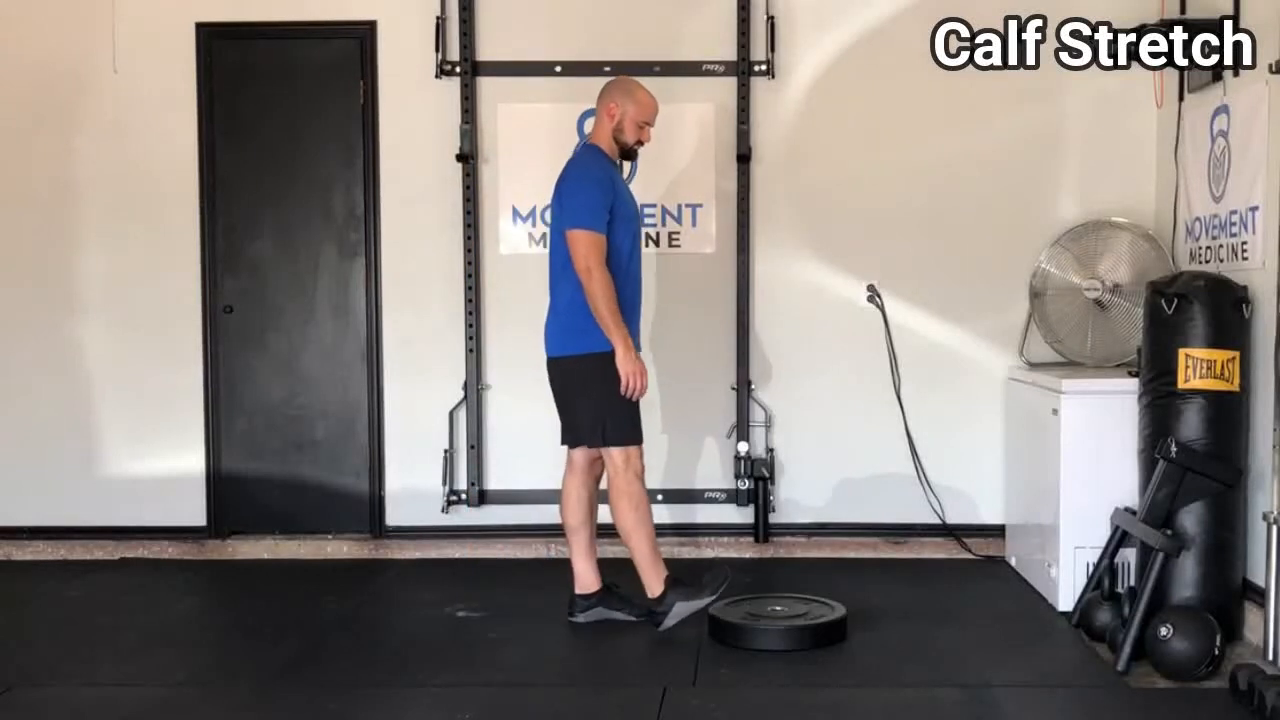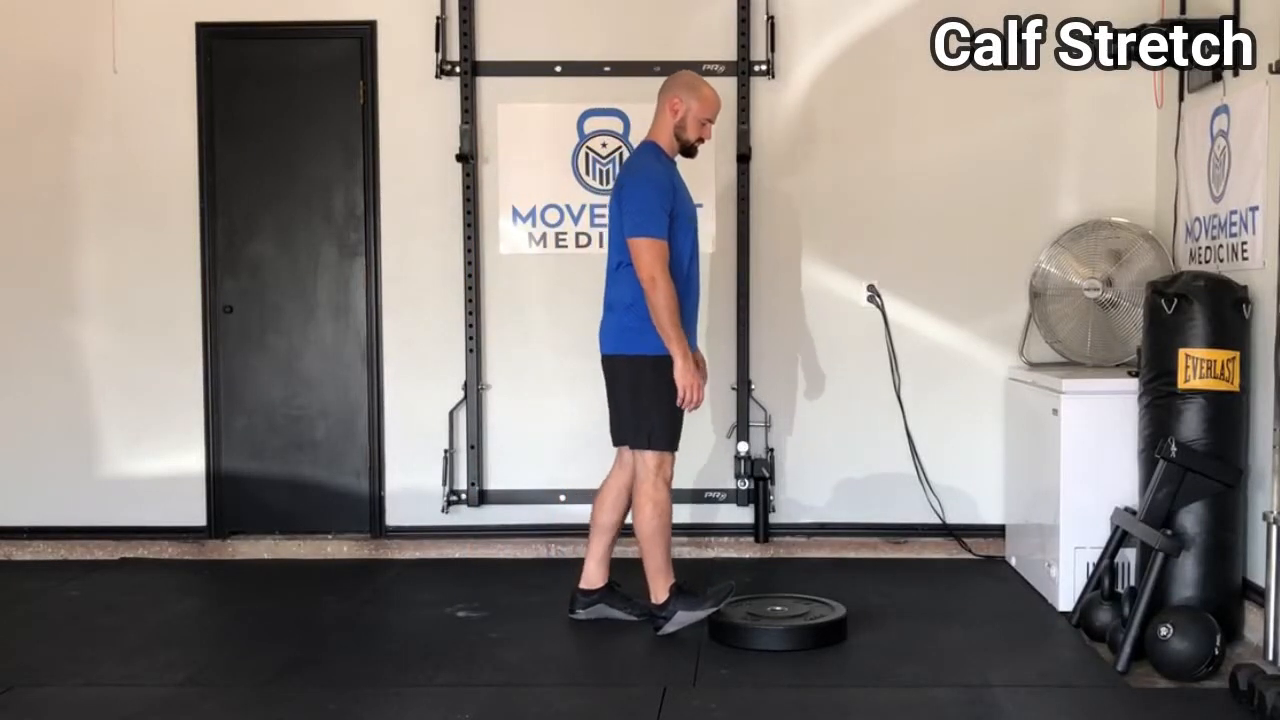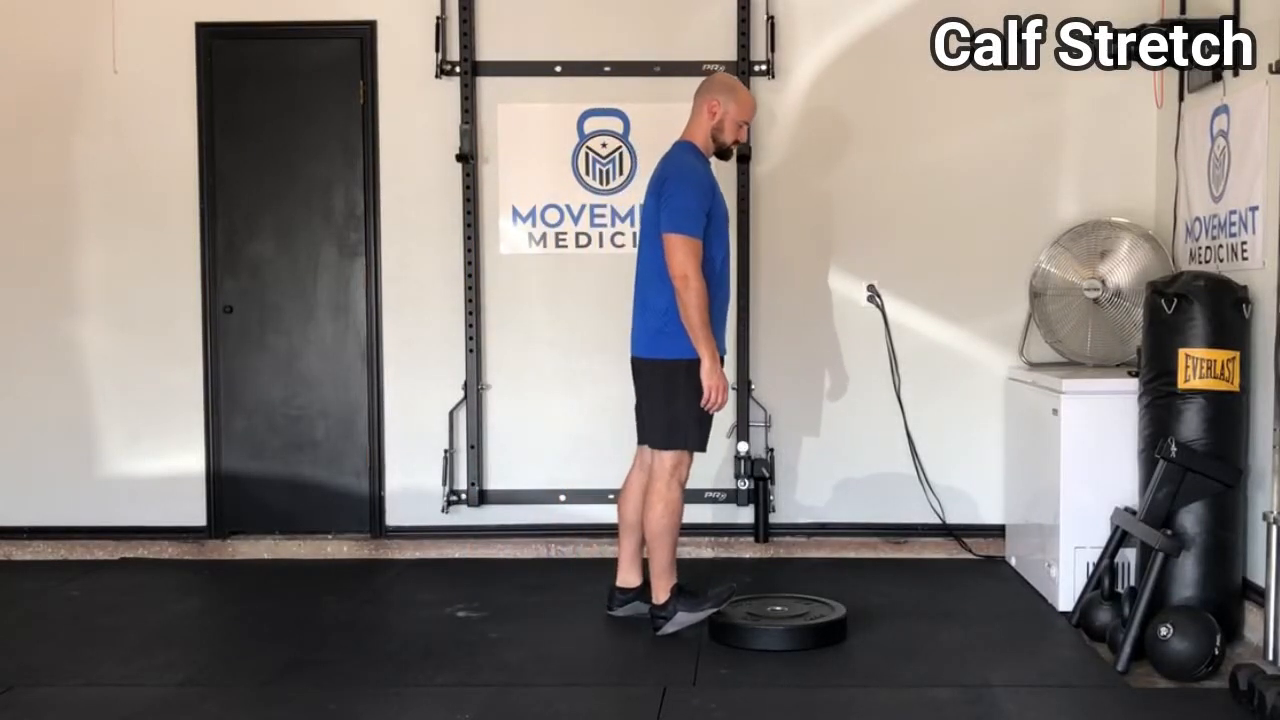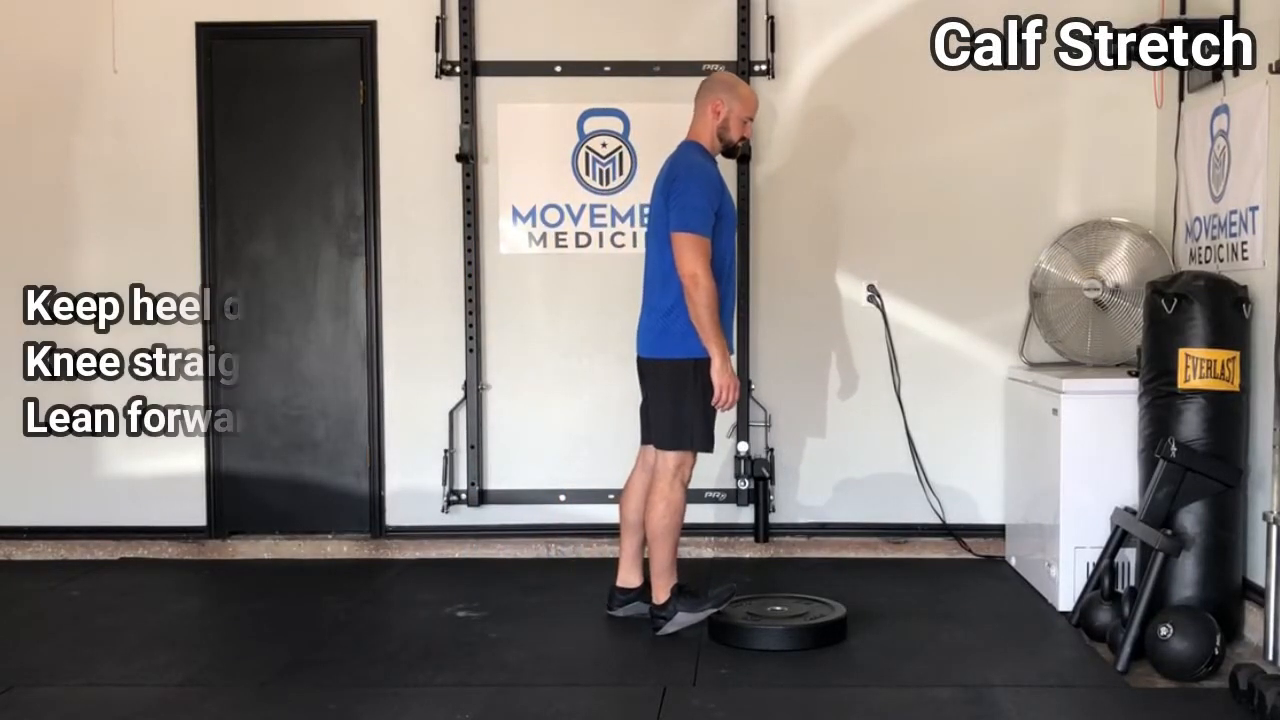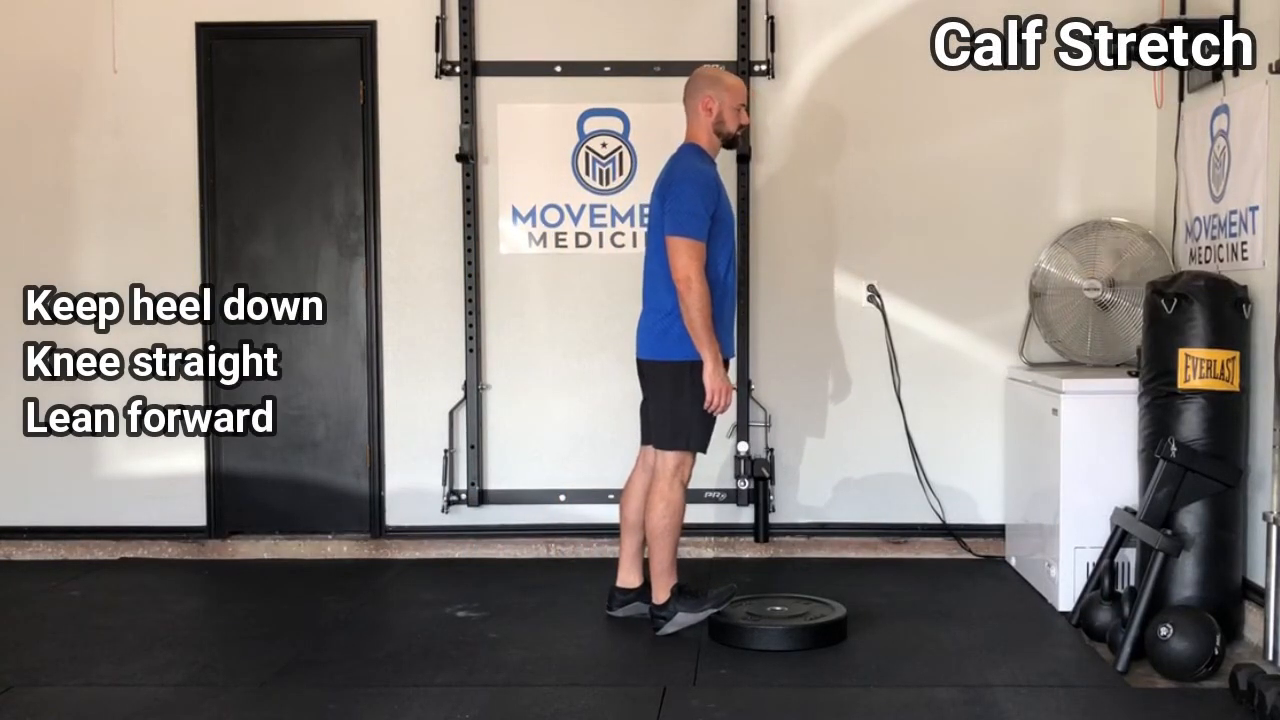
dt=1s
person 1, frame 1
left shoulder: (603, 174)
right shoulder: (588, 174)
right elbow: (589, 269)
left wrist: (622, 345)
right wrist: (625, 346)
left hip: (587, 347)
right hip: (591, 349)
left knee: (585, 462)
right knee: (625, 465)
left ankle: (587, 591)
right ankle: (661, 592)
person 1, frame 2
left shoulder: (658, 171)
right shoulder: (649, 175)
right elbow: (653, 276)
left wrist: (687, 348)
right wrist: (682, 357)
left hip: (640, 347)
right hip: (646, 350)
left knee: (631, 465)
right knee: (654, 471)
left ankle: (592, 587)
right ankle: (666, 599)
person 1, frame 3
left shoulder: (682, 167)
right shoulder: (688, 174)
right elbow: (685, 274)
left wrist: (701, 353)
right wrist: (710, 358)
left hip: (660, 347)
right hip: (678, 351)
left knee: (649, 464)
right knee: (670, 469)
left ankle: (628, 586)
right ankle: (665, 600)
person 1, frame 4
left shoulder: (684, 167)
right shoulder: (696, 173)
right elbow: (694, 272)
left wrist: (709, 351)
right wrist: (719, 356)
left hip: (664, 345)
right hip: (684, 350)
left knee: (652, 462)
right knee: (673, 469)
left ankle: (629, 585)
right ankle: (665, 600)
person 1, frame 5
left shoulder: (689, 170)
right shoulder: (693, 176)
right elbow: (688, 277)
left wrist: (706, 355)
right wrist: (712, 360)
left hip: (665, 347)
right hip: (682, 352)
left knee: (651, 464)
right knee: (673, 470)
left ankle: (629, 586)
right ankle: (665, 600)
